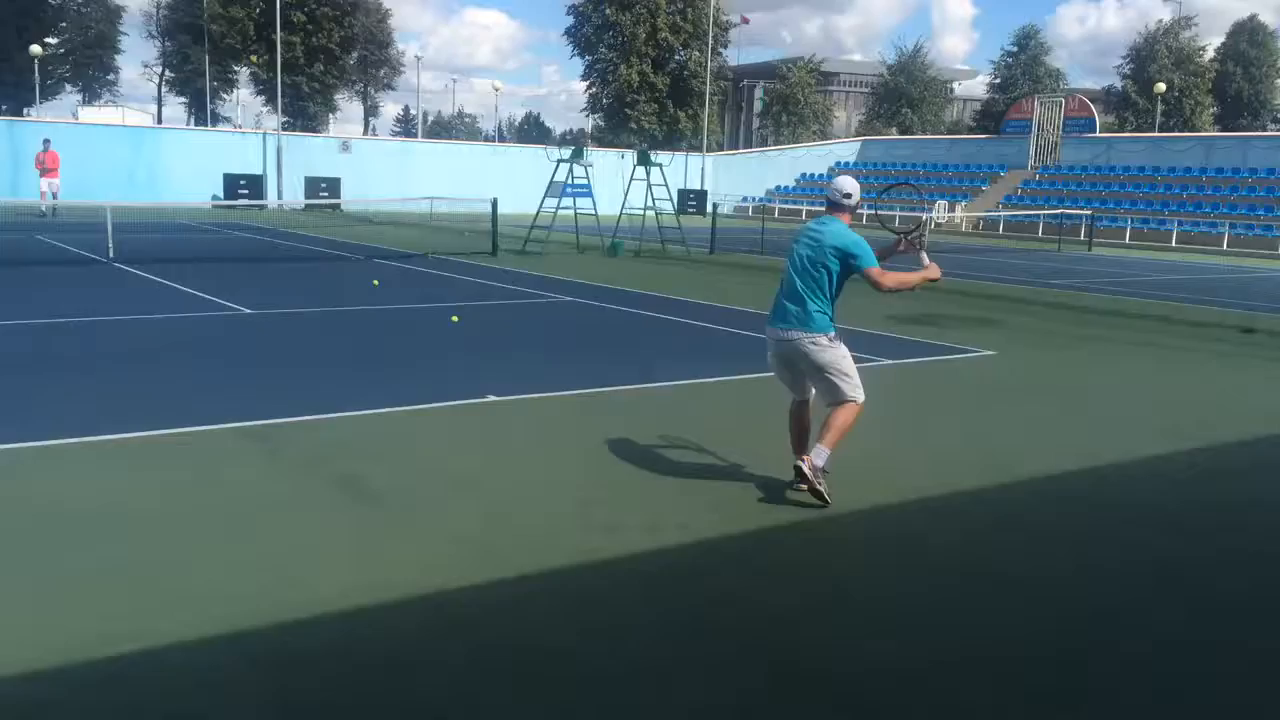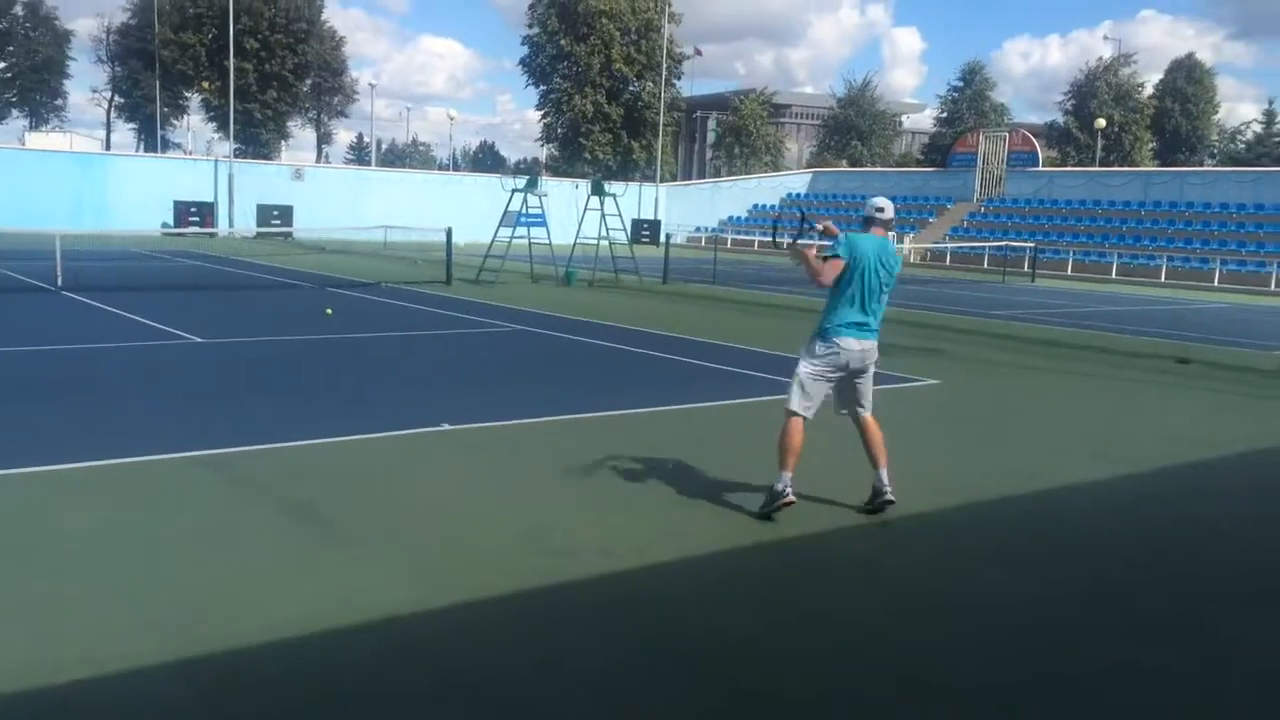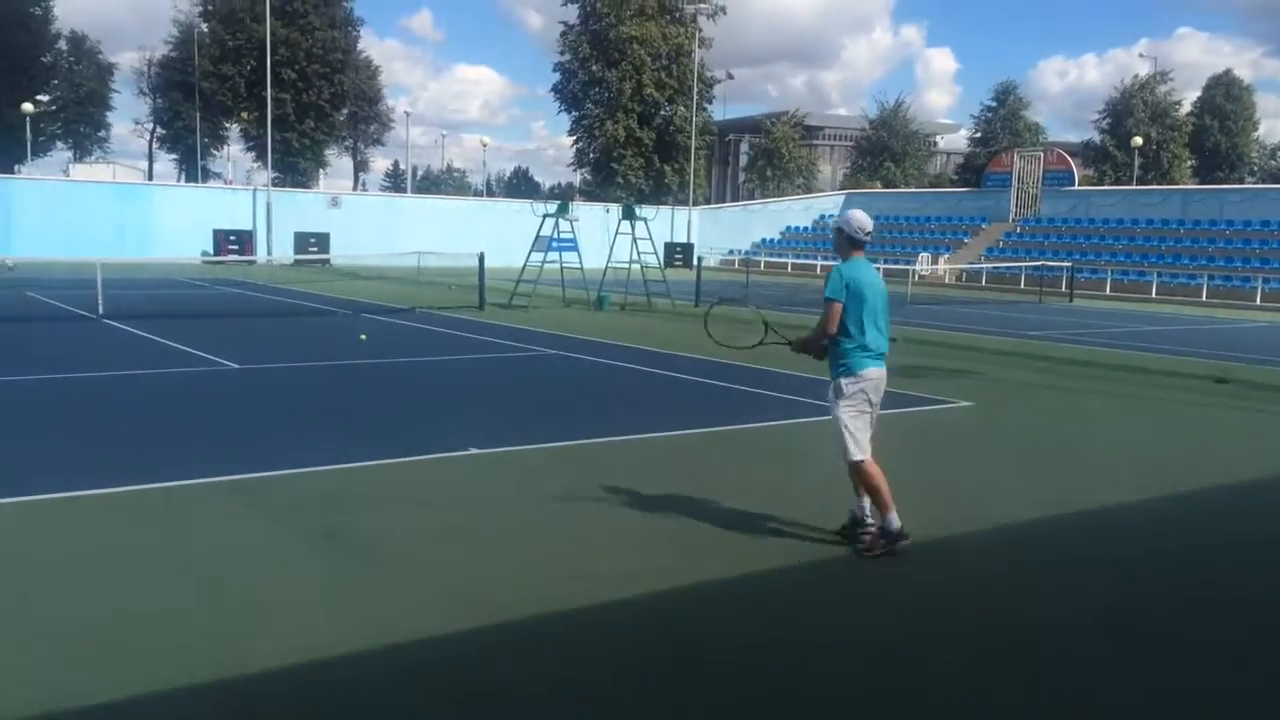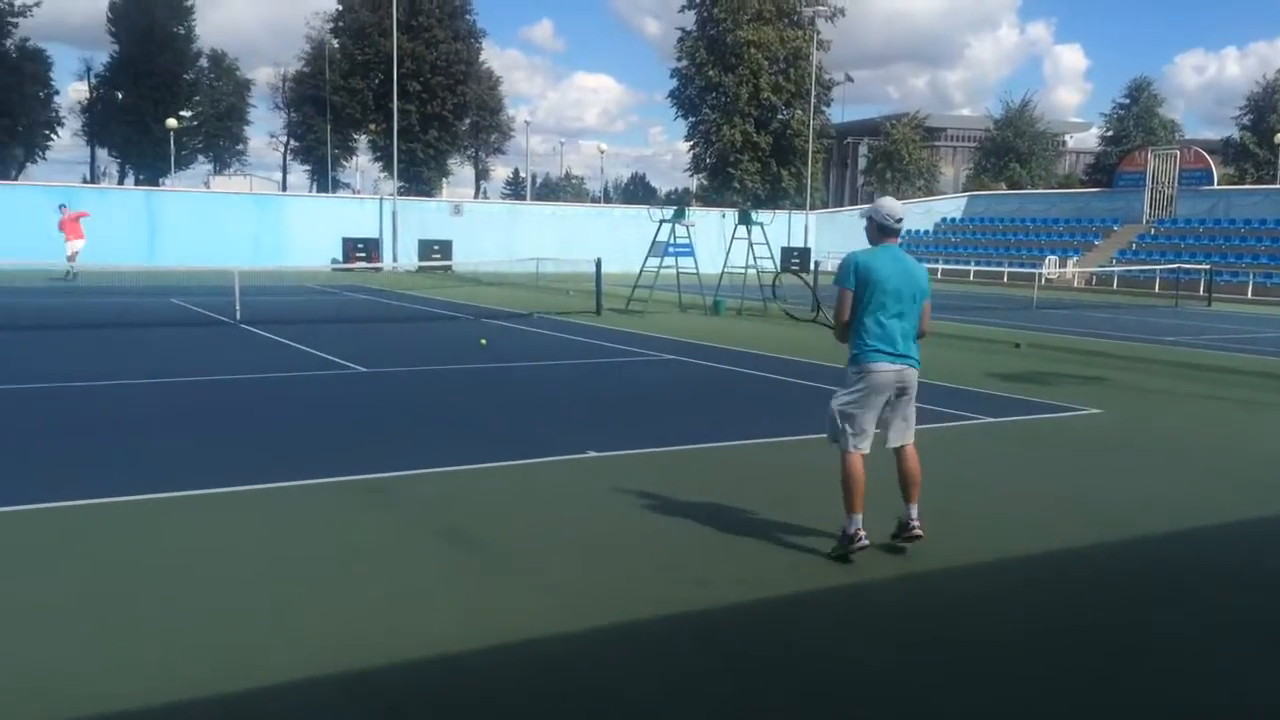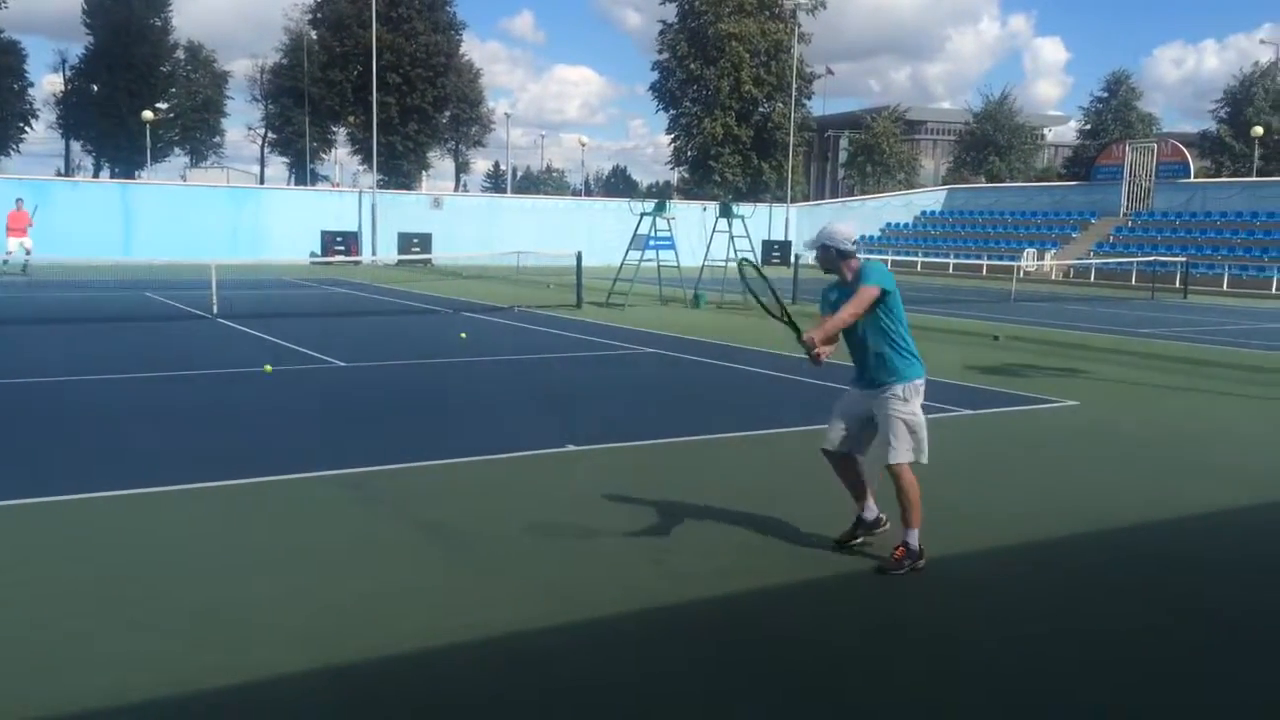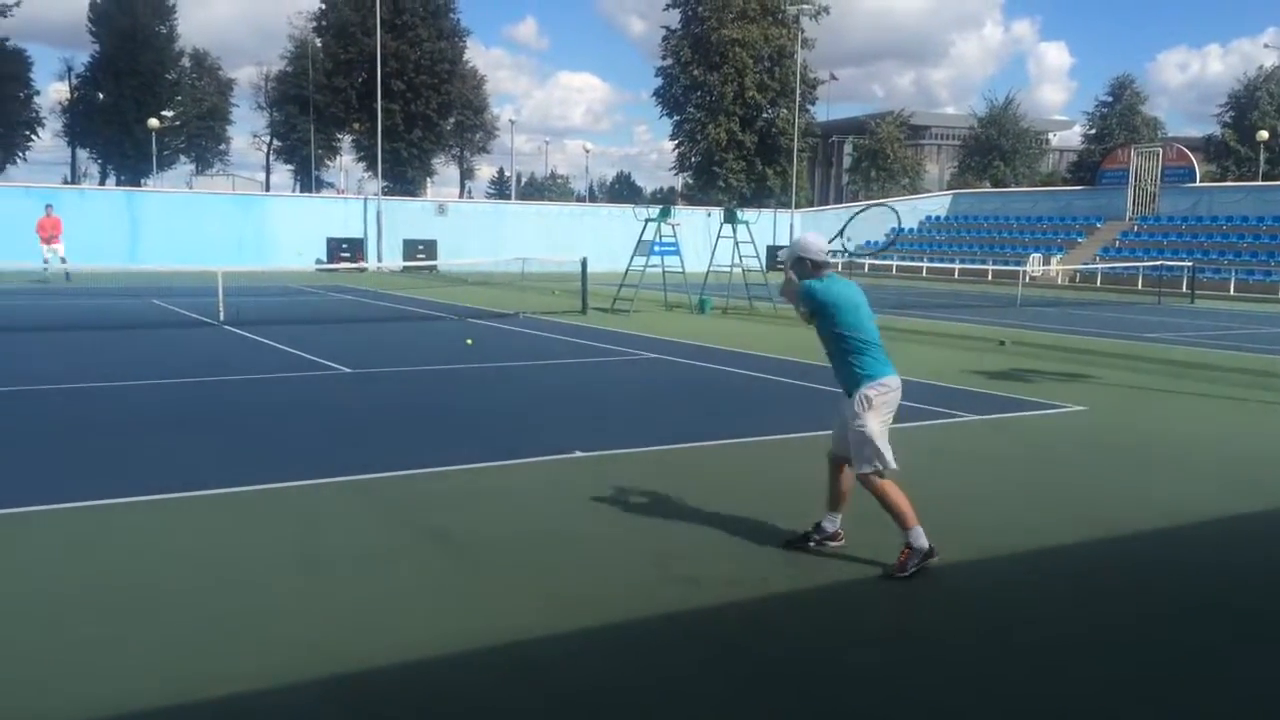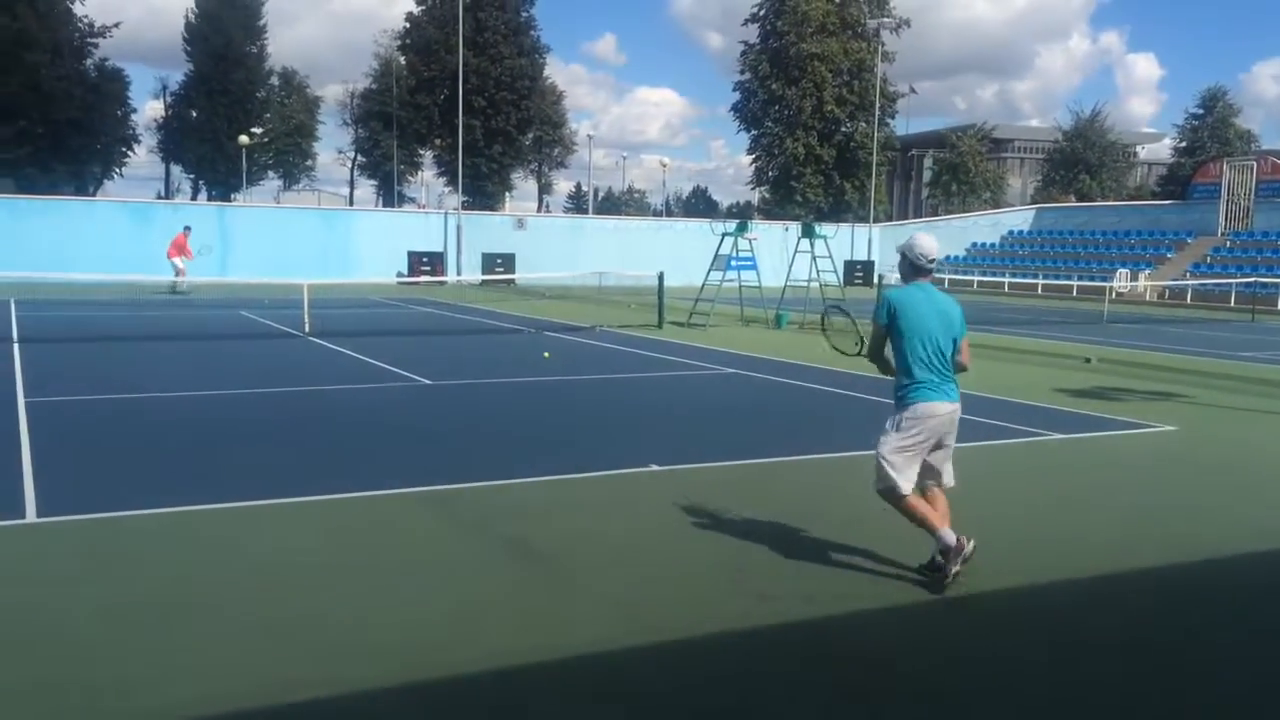
dt=0.7s
person 1, frame 1
left shoulder: (810, 229)
right shoulder: (849, 240)
right elbow: (882, 282)
left wrist: (890, 250)
right wrist: (925, 275)
left hip: (777, 331)
right hip: (812, 336)
left knee: (801, 398)
right knee: (850, 402)
left ankle: (801, 469)
right ankle: (813, 461)
person 1, frame 2
left shoulder: (851, 240)
right shoulder: (893, 254)
left elbow: (824, 279)
left wrist: (805, 255)
right wrist: (837, 236)
left hip: (832, 341)
right hip: (866, 345)
left knee: (795, 414)
right knee: (864, 416)
left ankle: (783, 488)
right ankle: (883, 487)
person 1, frame 3
left shoulder: (841, 273)
right shoulder: (875, 276)
left elbow: (827, 328)
left wrist: (804, 344)
right wrist: (826, 347)
left hip: (853, 376)
right hip: (876, 371)
left knee: (858, 458)
right knee: (859, 452)
left ankle: (893, 529)
right ankle: (862, 518)
person 1, frame 4
left shoulder: (857, 261)
right shoulder: (919, 270)
left elbow: (842, 318)
right elbow: (922, 328)
left wrist: (845, 335)
left hip: (870, 365)
right hip: (908, 366)
left knee: (853, 449)
right knee: (905, 445)
left ankle: (853, 531)
right ankle: (911, 520)
person 1, frame 5
left shoulder: (871, 271)
right shoulder: (830, 293)
left elbow: (857, 306)
right elbow: (831, 331)
left wrist: (816, 334)
right wrist: (821, 347)
left hip: (900, 384)
right hip: (863, 384)
left knee: (896, 464)
right knee: (835, 450)
left ankle: (913, 547)
right ankle: (871, 516)
person 1, frame 6
left shoulder: (813, 289)
right shoulder: (844, 286)
left elbow: (790, 291)
left wrist: (788, 274)
left hip: (871, 389)
right hip: (865, 386)
left knee: (871, 474)
right knee: (839, 457)
left ankle: (919, 545)
right ankle: (830, 528)
person 1, frame 7
left shoulder: (892, 299)
right shoulder: (953, 307)
left elbow: (876, 353)
right elbow: (963, 362)
left wrist: (891, 367)
left hip: (918, 405)
right hip: (950, 404)
left knee: (892, 487)
right knee: (933, 484)
left ankle: (952, 541)
right ankle: (945, 557)
